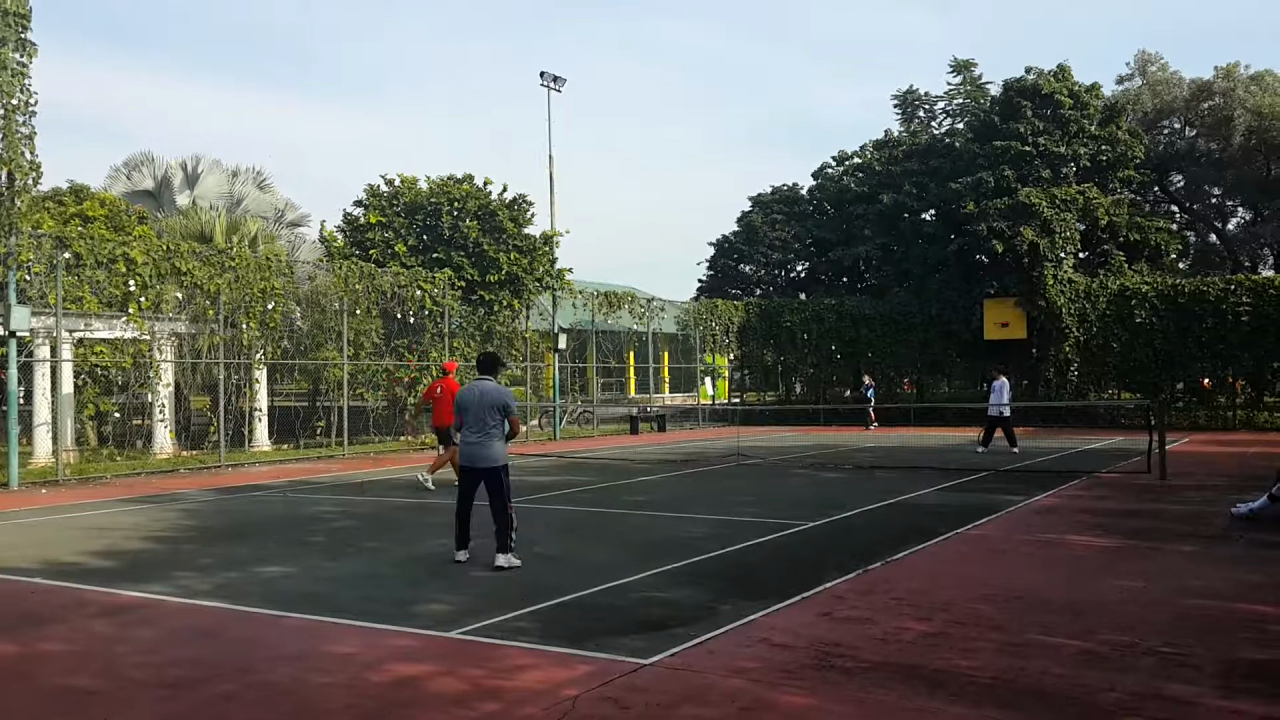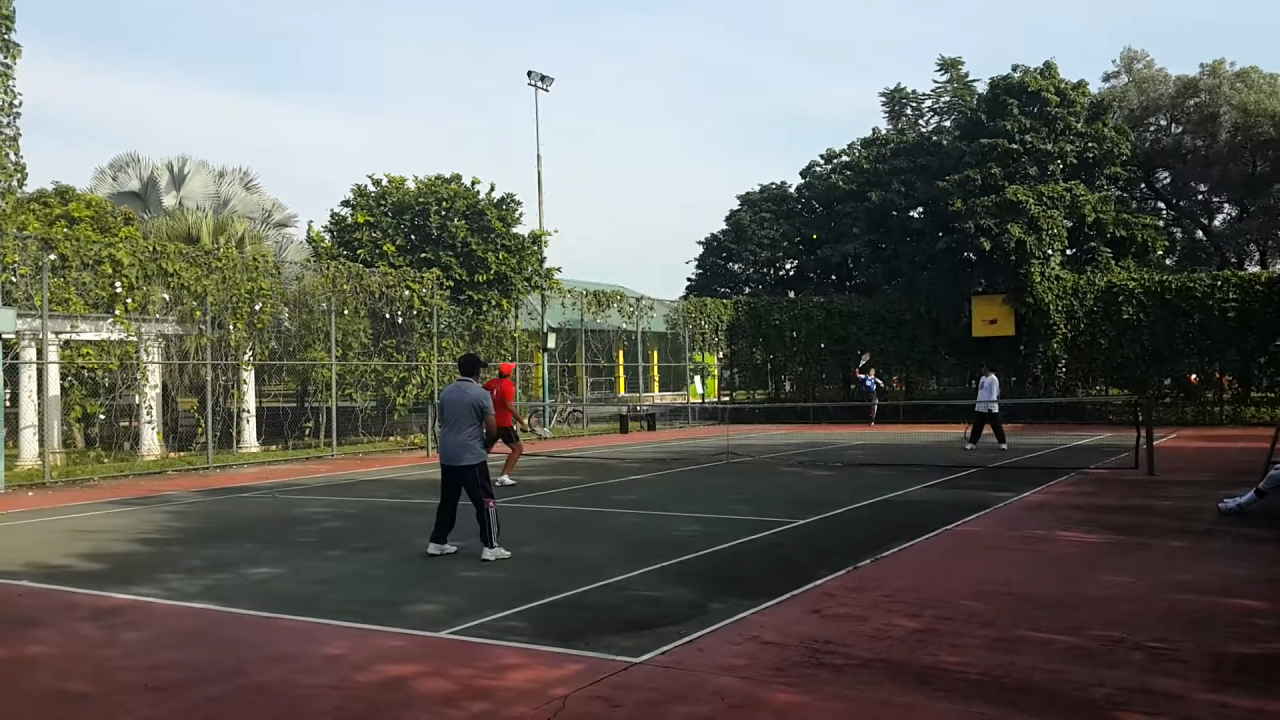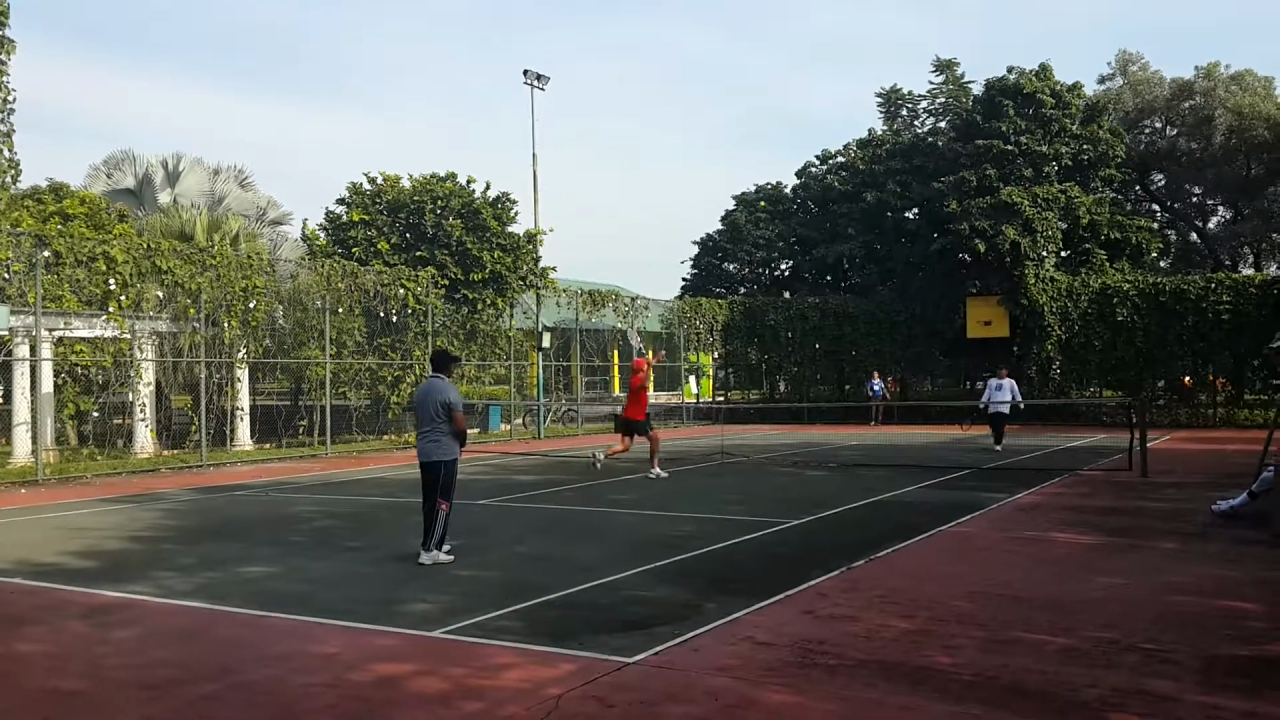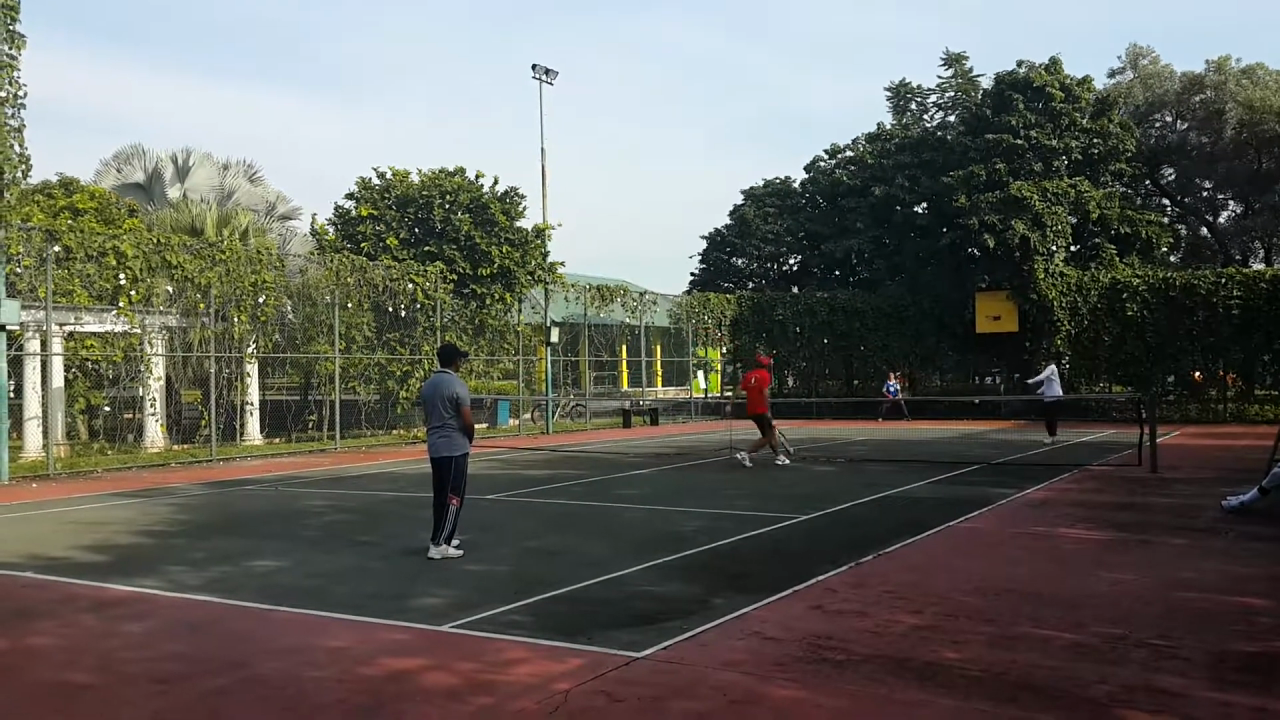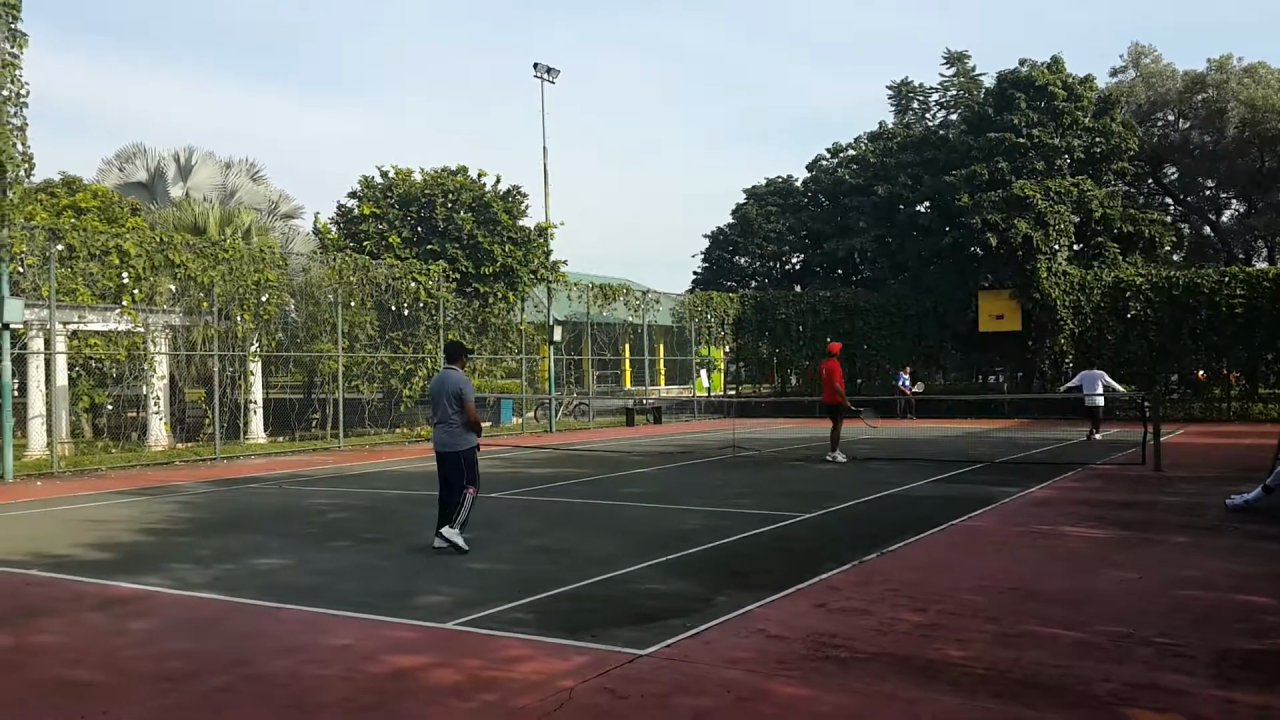
dt=0.7s
person 1, frame 1
left shoulder: (462, 392)
right shoulder: (503, 393)
left elbow: (456, 426)
right elbow: (515, 429)
left hip: (466, 457)
right hip: (494, 457)
left knee: (464, 505)
right knee: (503, 507)
left ankle: (461, 549)
right ankle: (503, 554)
person 1, frame 2
left shoulder: (445, 393)
right shoulder: (481, 394)
right elbow: (492, 429)
right wrist: (487, 445)
left hip: (447, 455)
right hip: (471, 455)
left knee: (448, 500)
right knee: (485, 501)
left ankle: (437, 542)
right ankle: (490, 547)
person 1, frame 3
left shoulder: (420, 390)
right shoulder: (449, 390)
right elbow: (460, 426)
right wrist: (462, 443)
left hip: (425, 452)
right hip: (444, 453)
left knee: (430, 501)
right knee: (441, 502)
left ankle: (433, 544)
right ankle: (429, 551)
person 1, frame 4
left shoulder: (427, 385)
right shoulder: (457, 385)
right elbow: (468, 421)
right wrist: (469, 440)
left hip: (435, 447)
right hip: (455, 448)
left knee: (441, 496)
right knee: (453, 497)
left ankle: (442, 538)
right ankle: (438, 545)
person 1, frame 5
left shoulder: (435, 381)
right shoulder: (462, 381)
right elbow: (472, 416)
right wrist: (478, 432)
left hip: (441, 443)
right hip: (462, 443)
left knee: (448, 490)
right knee: (469, 488)
left ankle: (442, 536)
right ankle: (453, 528)
